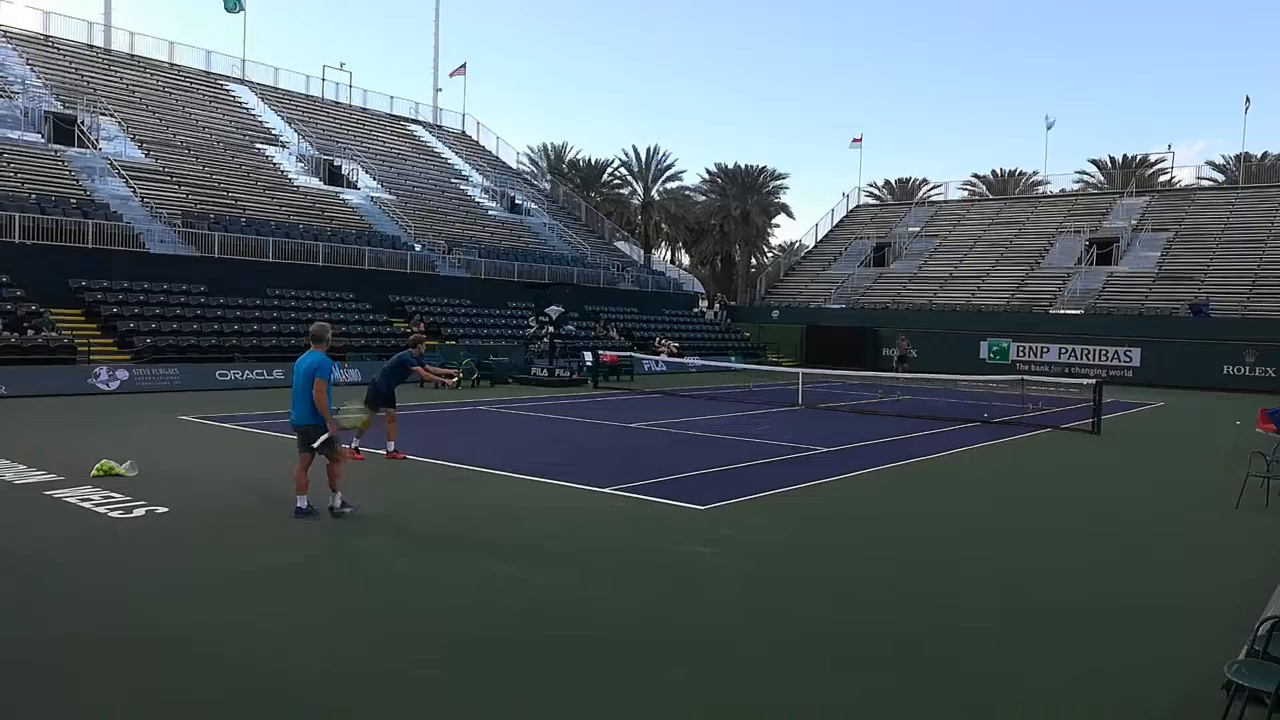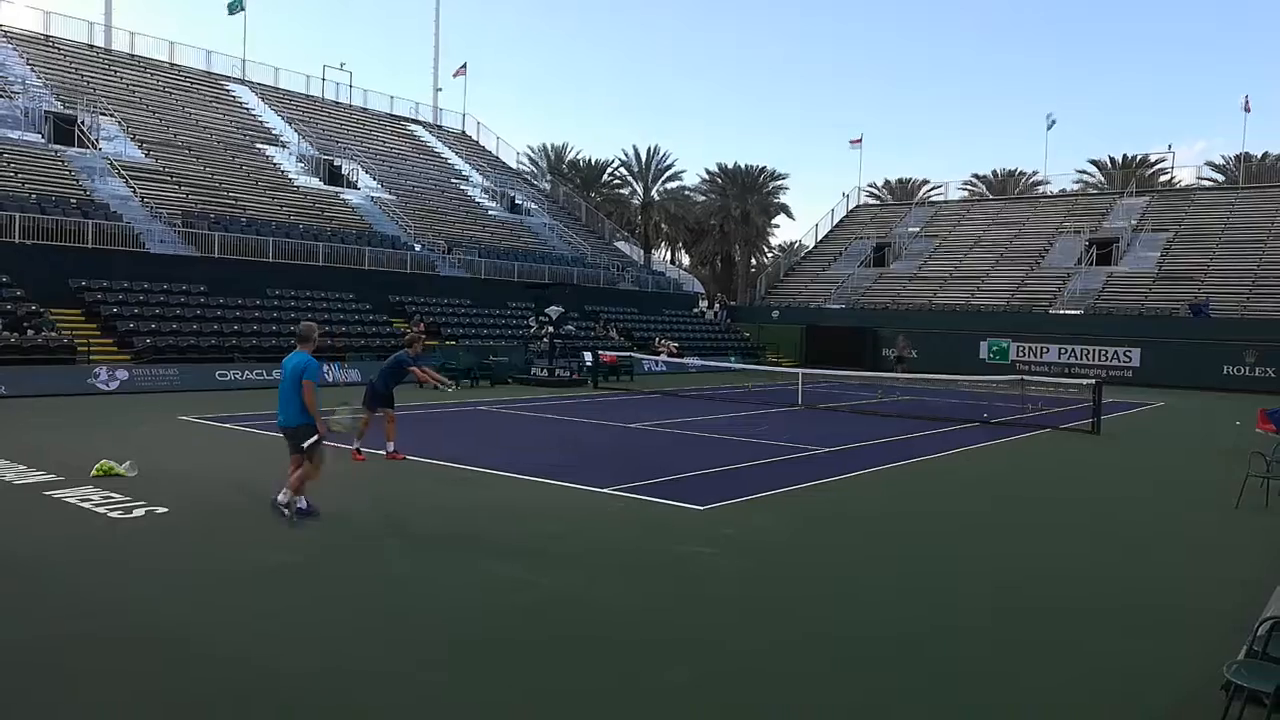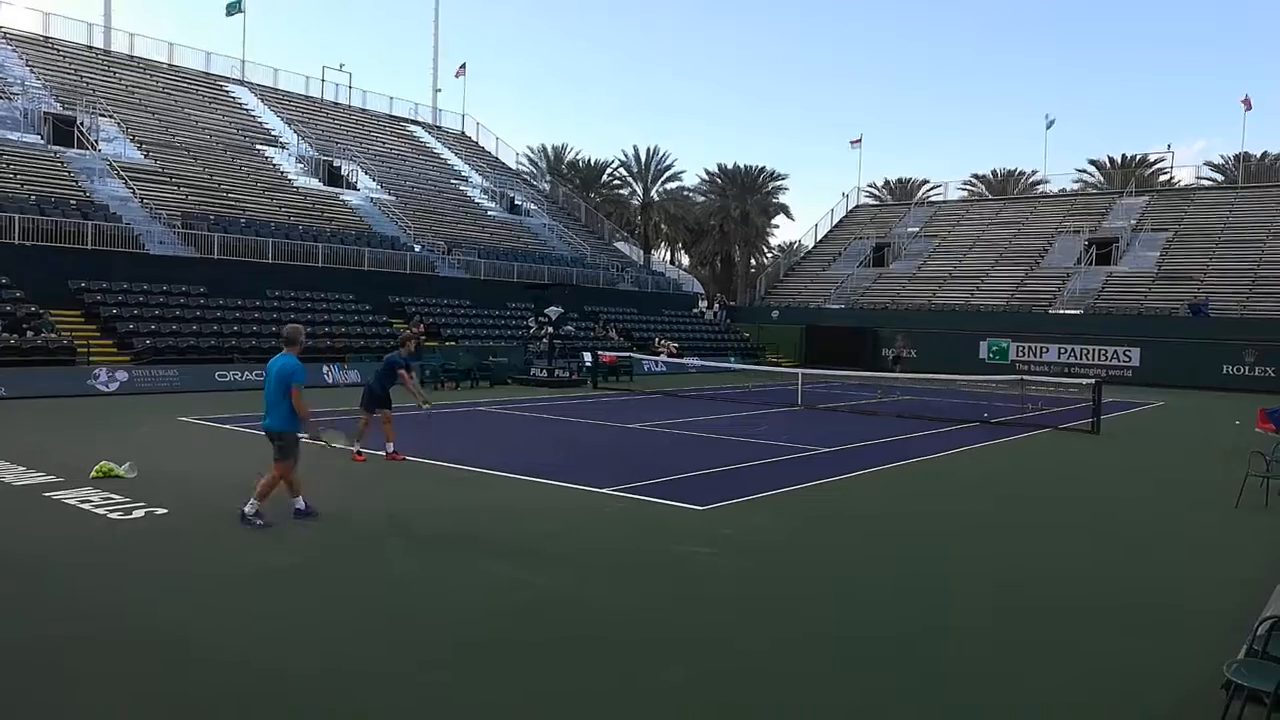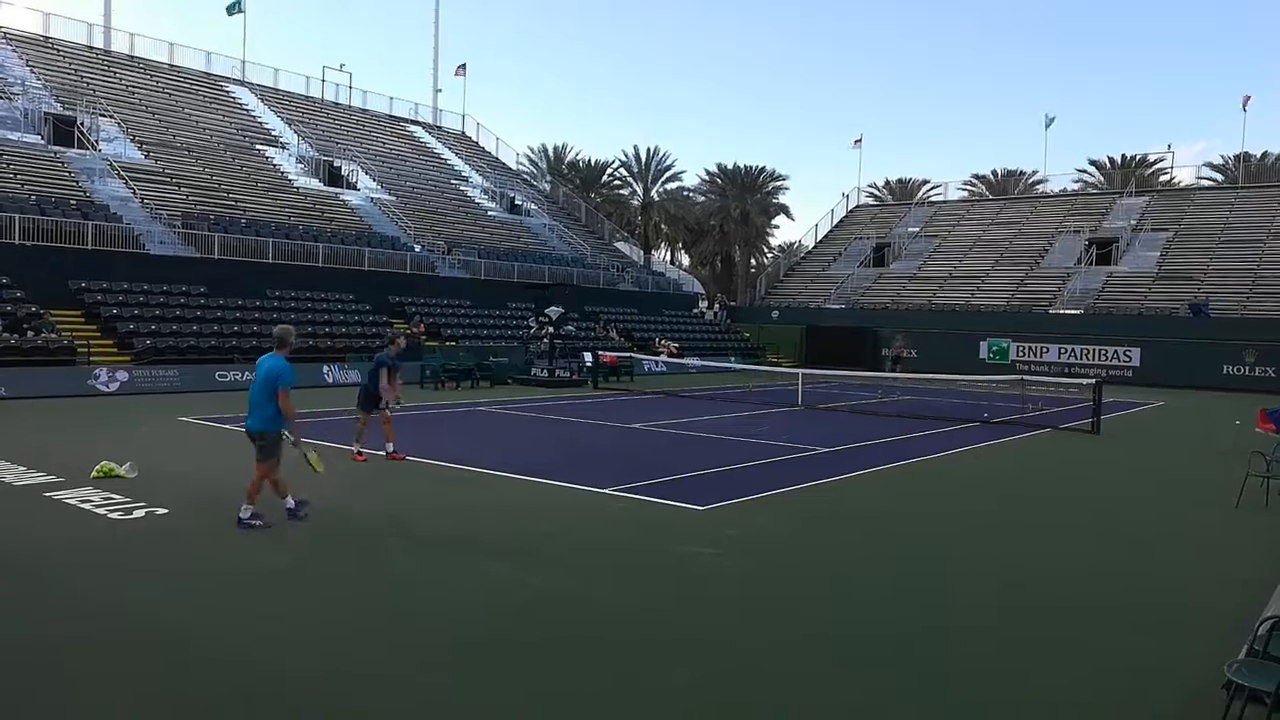
dt=0.2s
person 1, frame 1
left shoulder: (301, 360)
right shoulder: (323, 361)
right elbow: (319, 394)
right wrist: (329, 422)
left hip: (299, 420)
right hip: (315, 422)
left knee: (303, 463)
right knee: (336, 459)
left ankle: (301, 505)
right ankle: (337, 504)
person 1, frame 2
left shoulder: (287, 360)
right shoulder: (310, 362)
right elbow: (308, 396)
right wrist: (319, 422)
left hip: (287, 421)
right hip: (302, 423)
left knee: (297, 464)
right knee: (313, 464)
left ankle: (301, 504)
right ankle: (283, 498)
person 1, frame 3
left shoulder: (273, 362)
right shoulder: (296, 366)
right elbow: (297, 402)
right wrist: (308, 425)
left hip: (272, 424)
right hip: (286, 427)
left knee: (286, 468)
right knee: (280, 471)
left ankle: (300, 506)
right ankle: (250, 510)
person 1, frame 4
left shoulder: (262, 361)
right shoulder: (284, 368)
right elbow: (284, 404)
right wrist: (294, 430)
left hip: (256, 424)
right hip: (267, 427)
left knee: (271, 469)
right knee: (262, 472)
left ankle: (290, 505)
right ankle: (245, 515)
